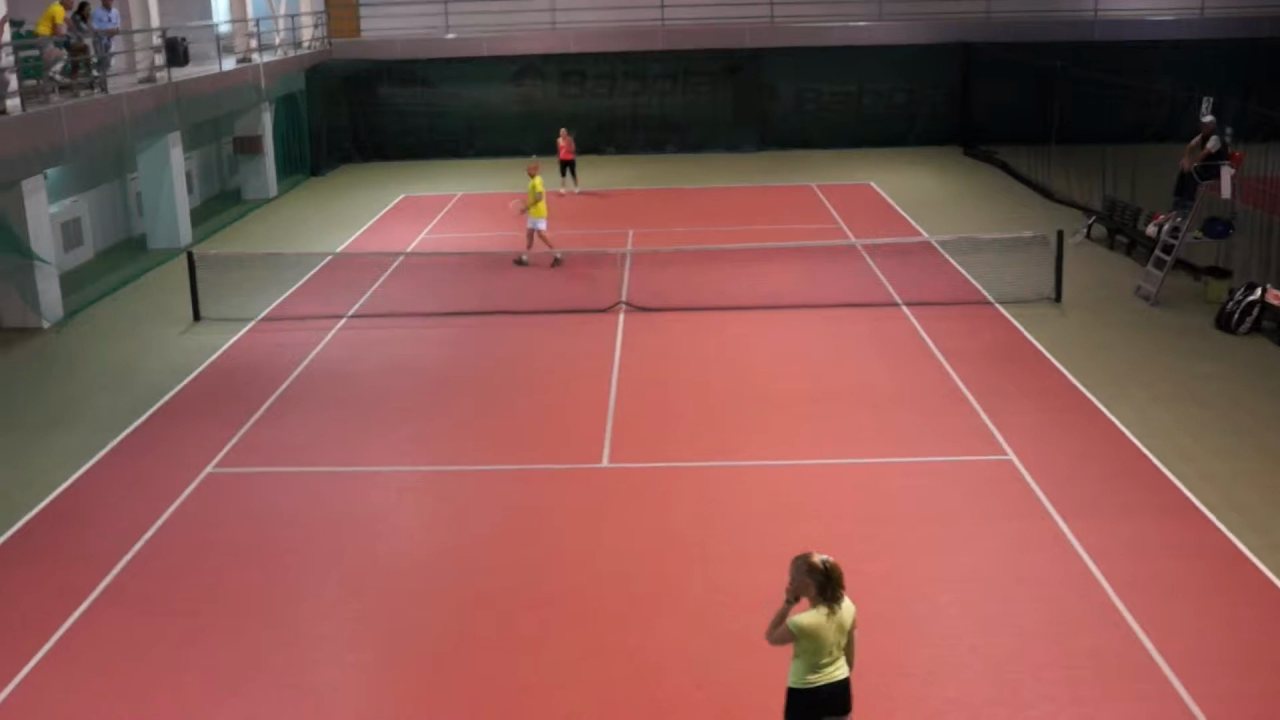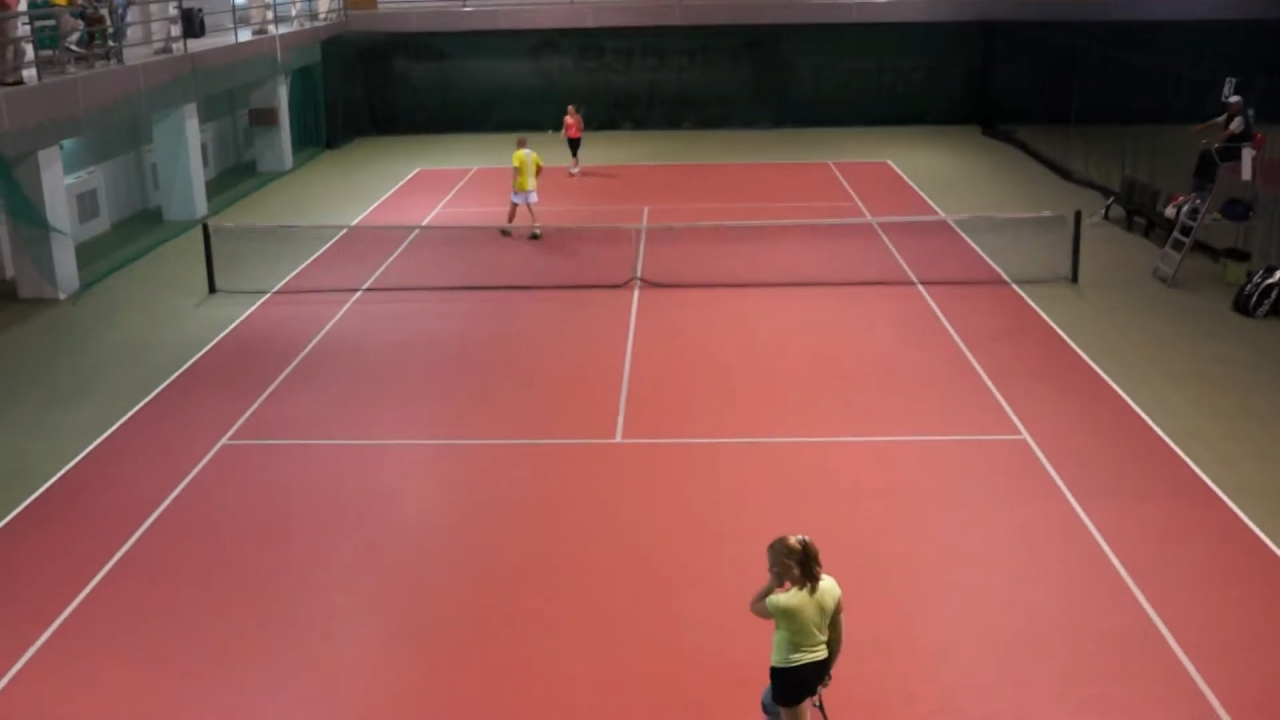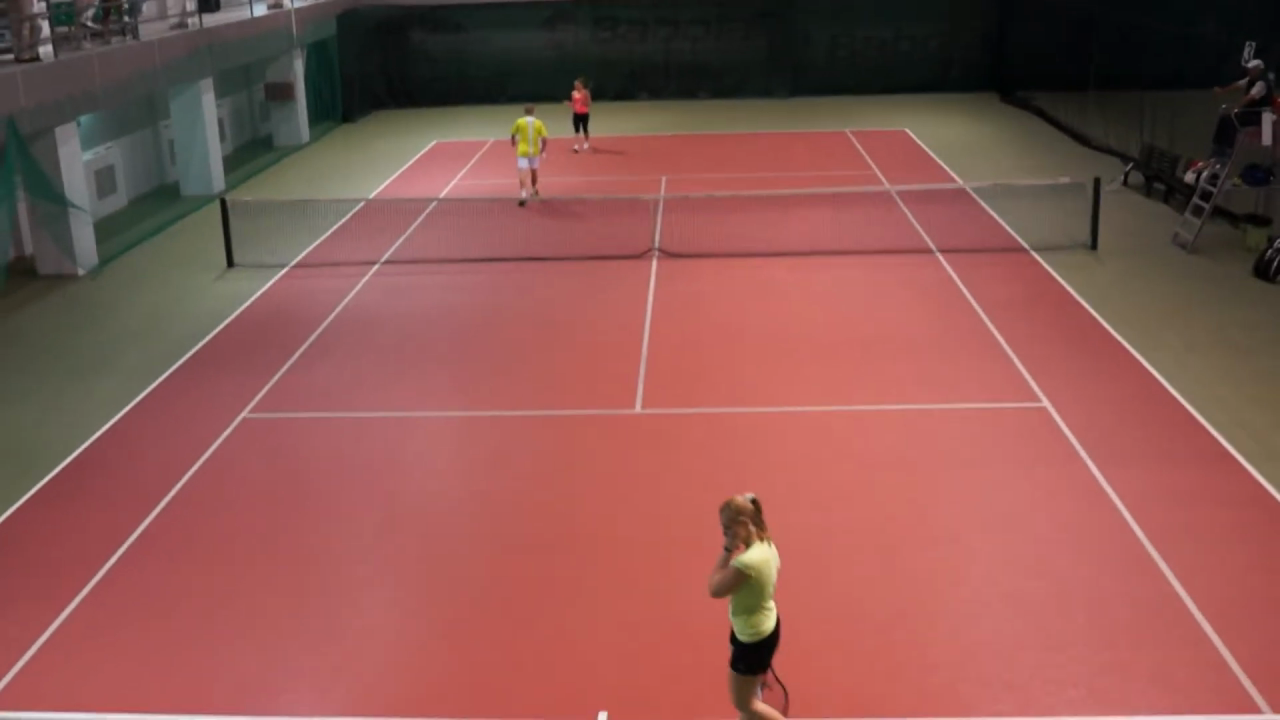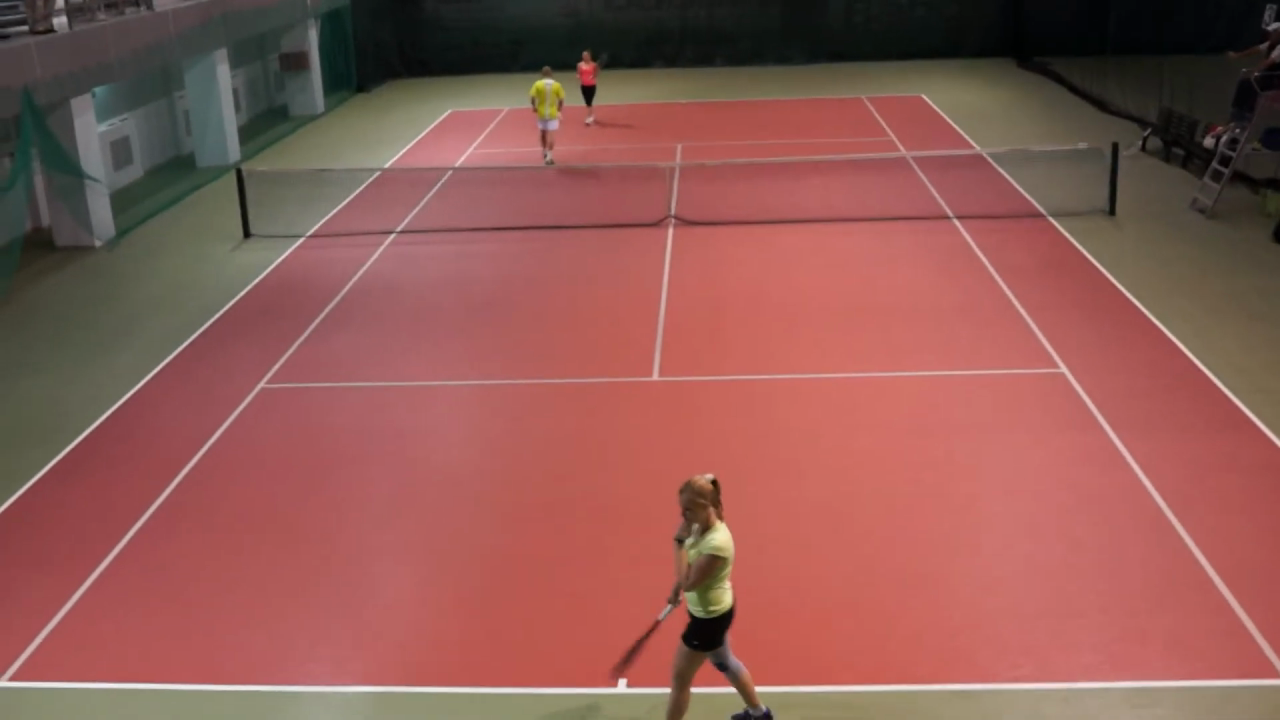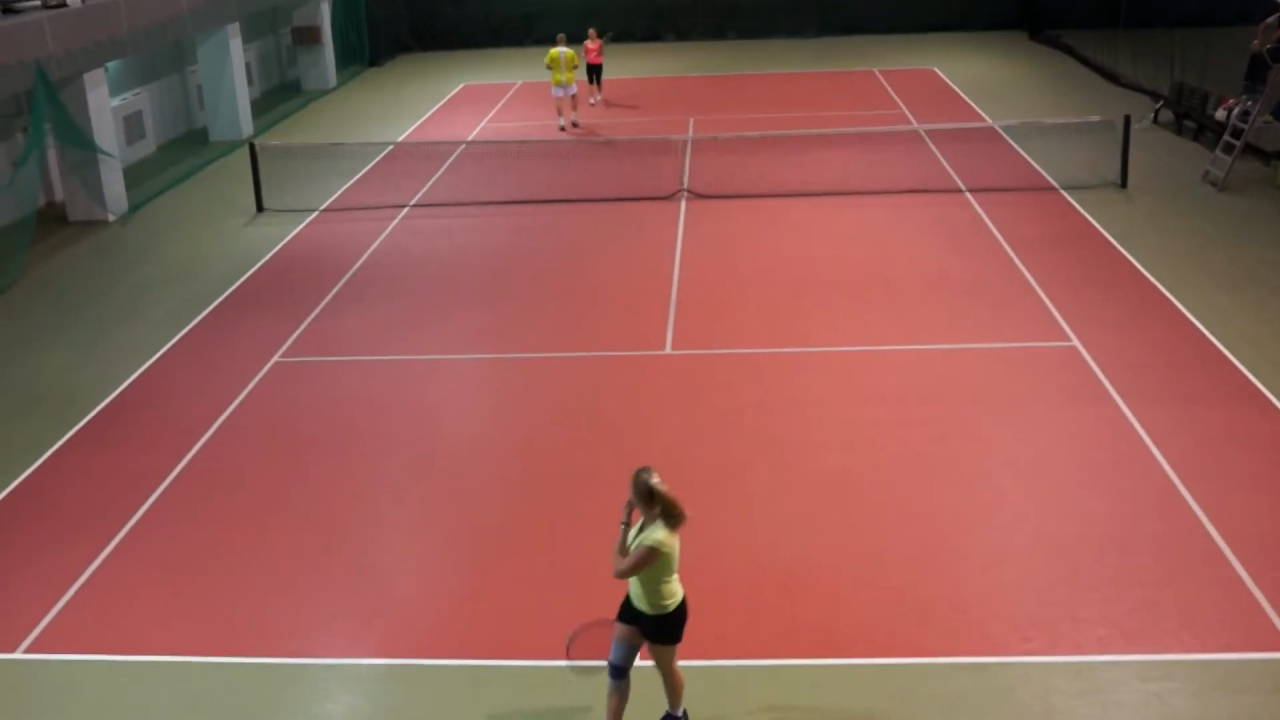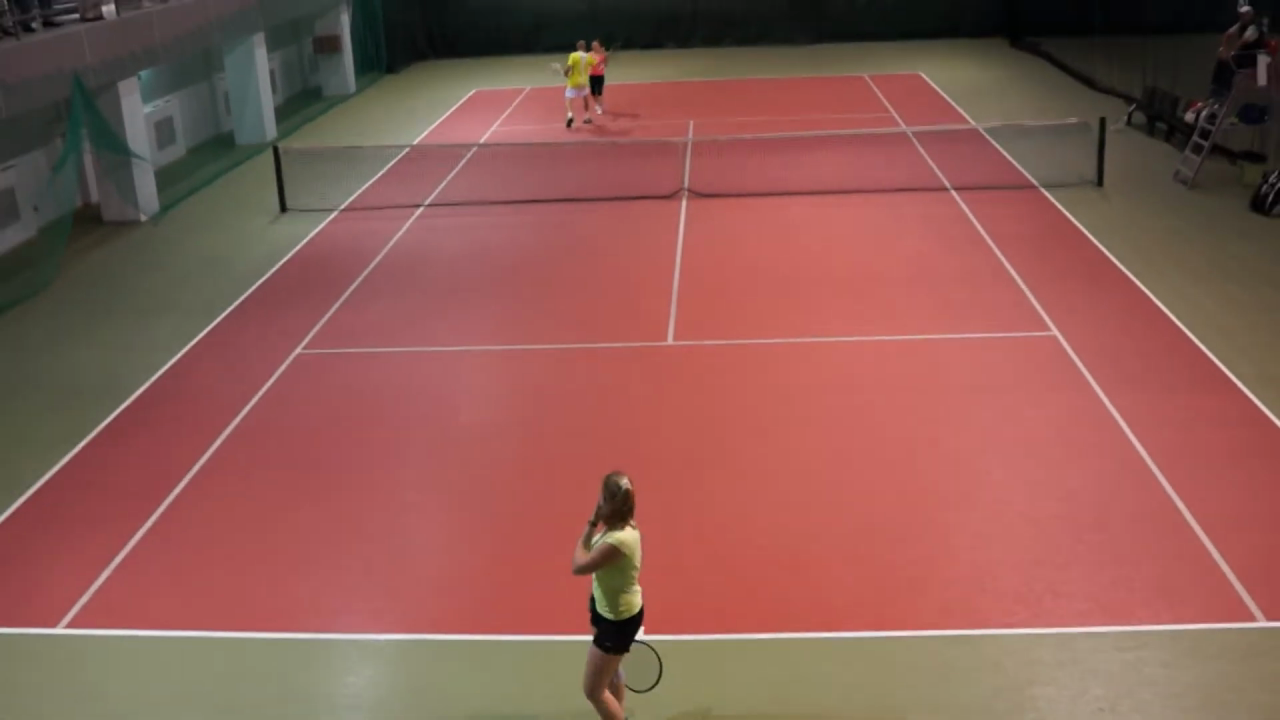
dt=0.5s
person 1, frame 1
left shoulder: (802, 623)
right shoulder: (846, 605)
left elbow: (771, 637)
right elbow: (850, 651)
left wrist: (788, 603)
left hip: (806, 694)
right hip: (839, 687)
person 1, frame 2
left shoulder: (782, 602)
right shoulder: (830, 585)
left elbow: (754, 606)
right elbow: (836, 635)
left wrist: (773, 584)
right wrist: (827, 669)
left hip: (790, 671)
right hip: (818, 664)
right knee: (769, 704)
person 1, frame 3
left shoulder: (747, 561)
right shoulder: (766, 546)
left elbow: (715, 590)
left wrist: (727, 551)
left hip: (754, 639)
right hip: (759, 630)
right knee: (749, 690)
person 1, frame 4
left shoulder: (716, 543)
right shoulder: (701, 528)
left elbow: (687, 582)
left wrist: (680, 542)
right wrist: (676, 590)
left hip: (710, 618)
right hip: (711, 613)
left knee: (680, 678)
right knee: (724, 660)
person 1, frame 5
left shoulder: (658, 537)
right shoulder: (647, 519)
left elbow: (620, 570)
left wrist: (625, 524)
left hip: (663, 612)
right hip: (636, 602)
left knee: (665, 667)
right knee: (616, 668)
person 1, frame 6
left shoulder: (618, 539)
right shoulder: (624, 526)
left elbow: (578, 566)
left wrist: (592, 523)
left hip: (619, 618)
right hip: (613, 608)
left knee: (593, 689)
right knee: (610, 670)
